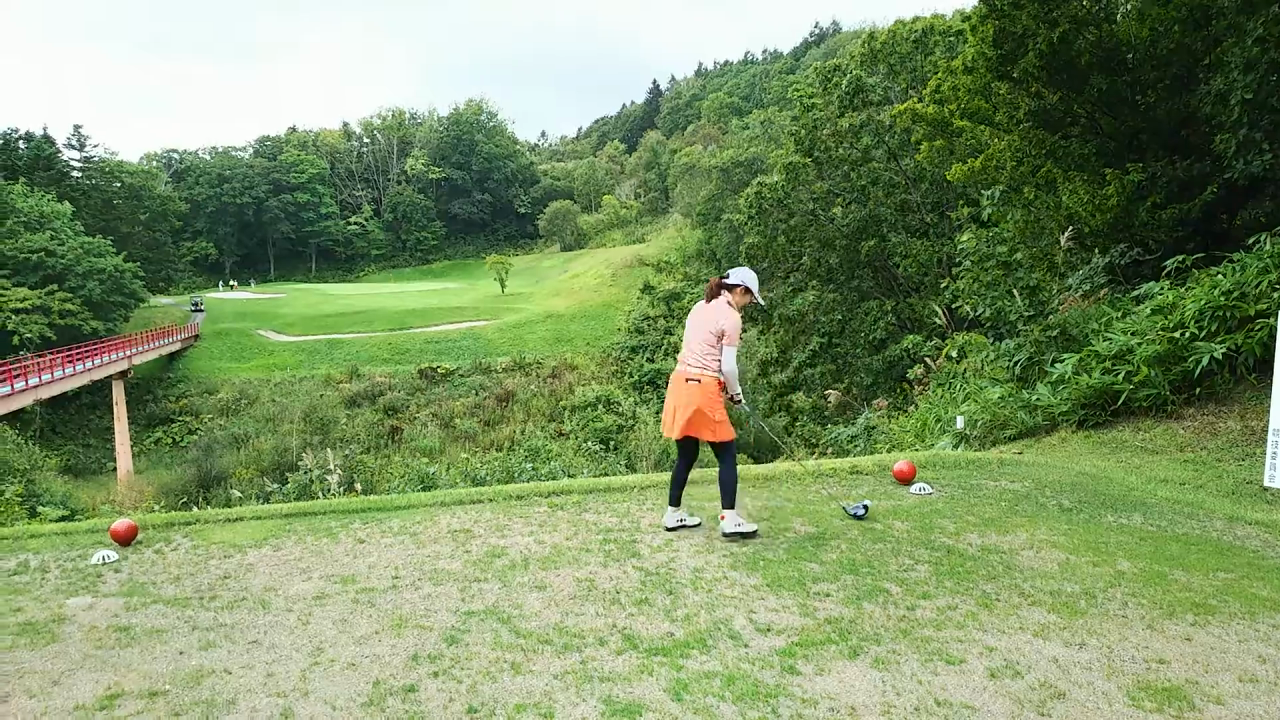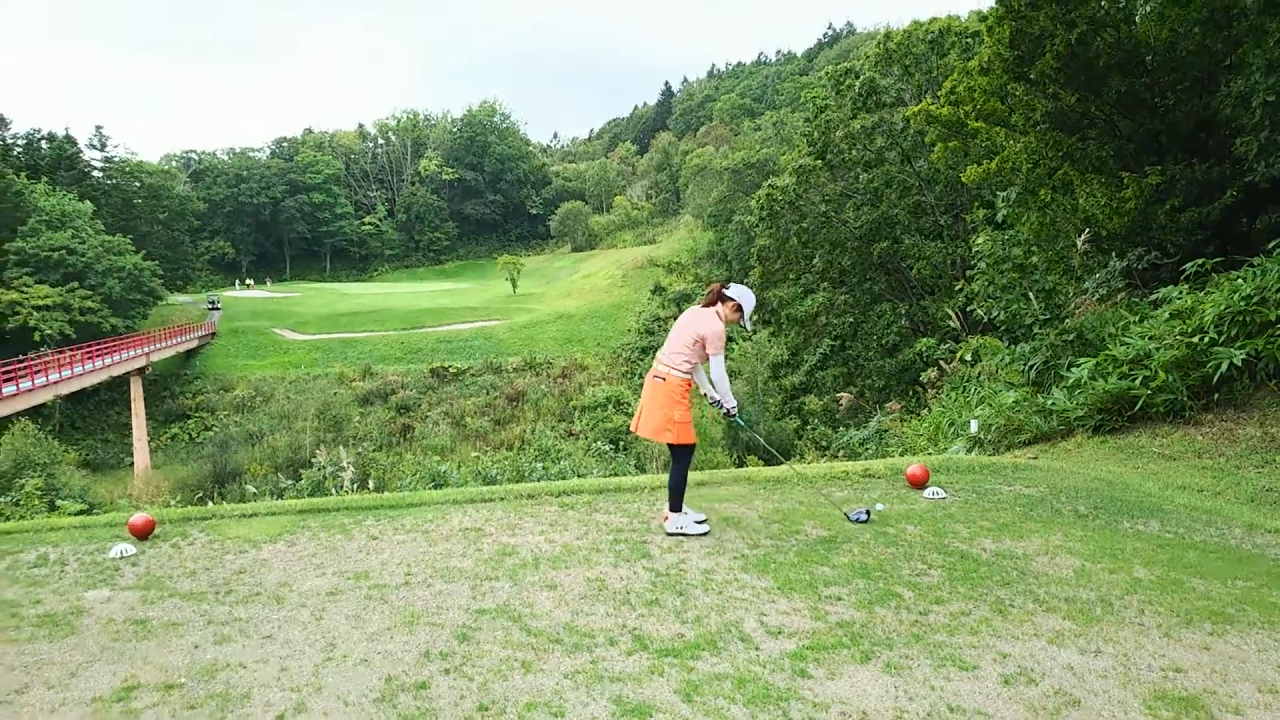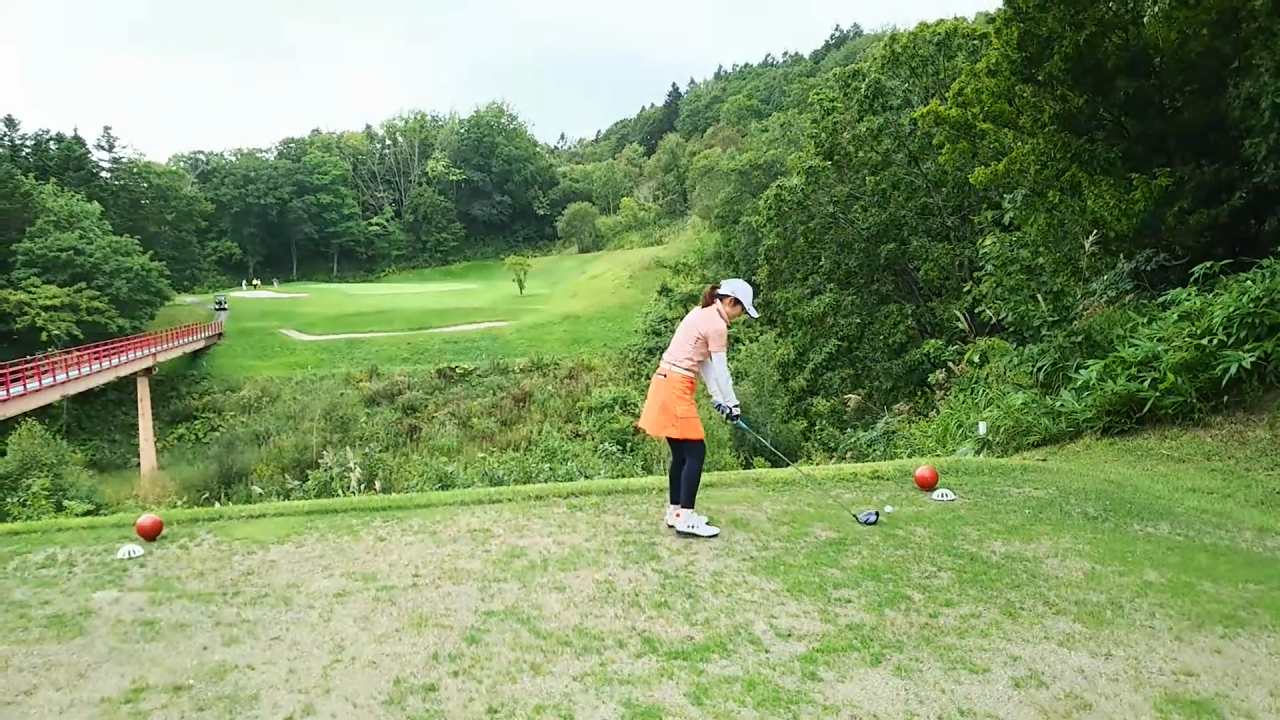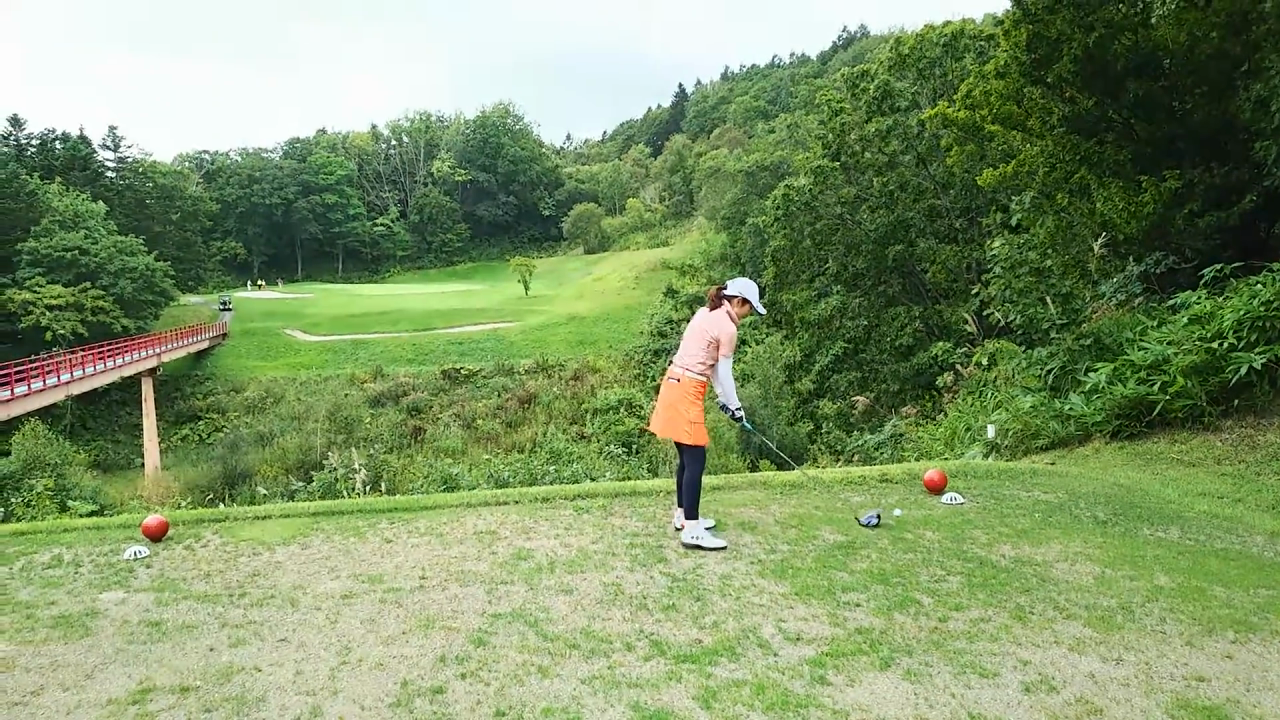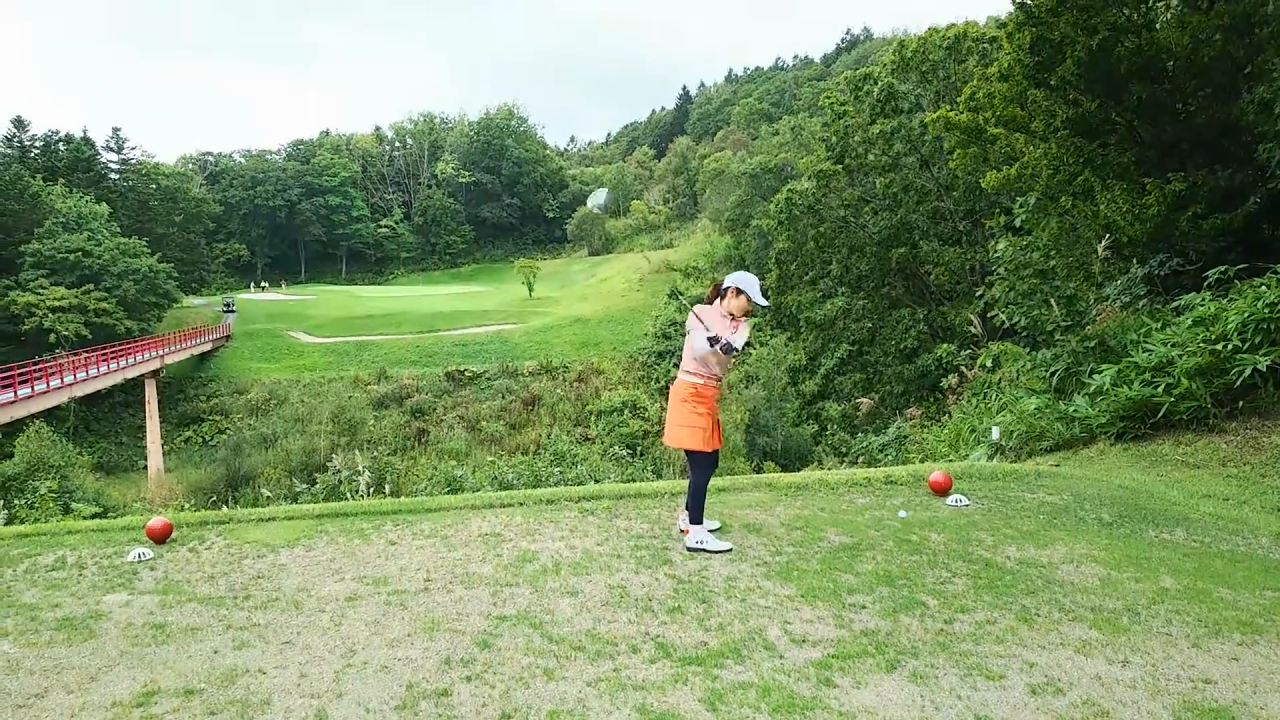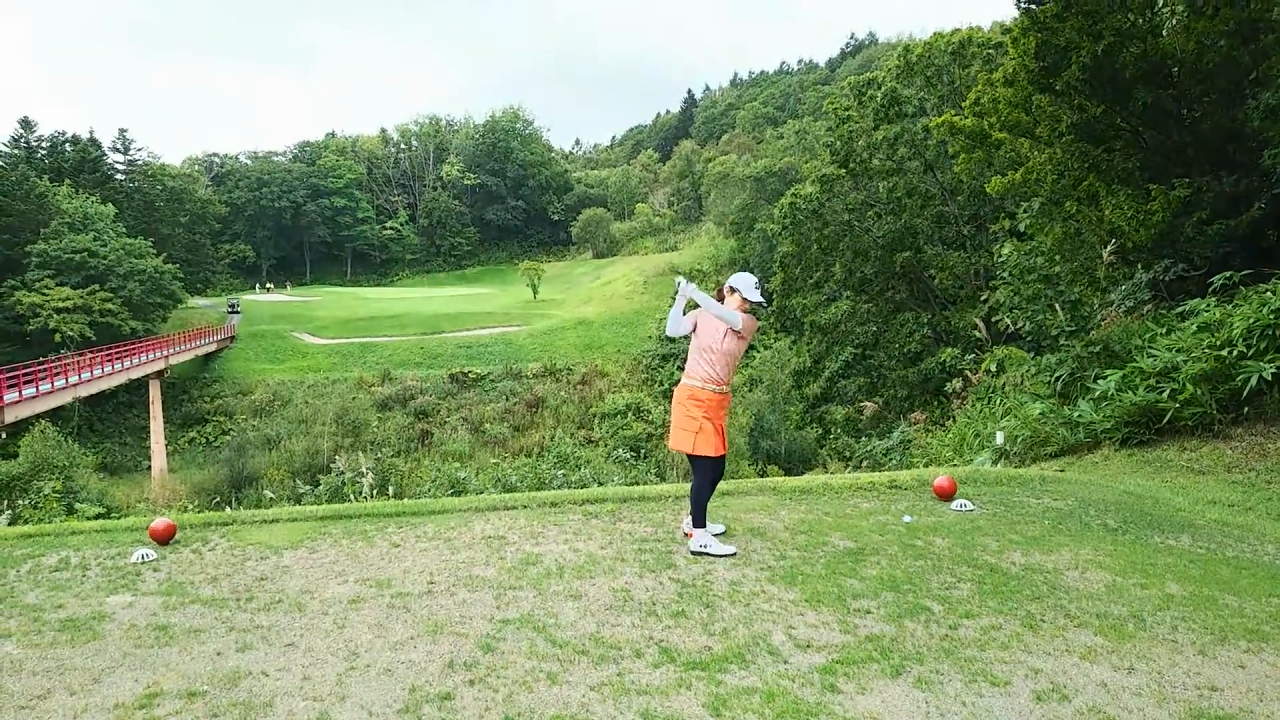
dt=0.5s
person 1, frame 1
left shoulder: (701, 307)
right shoulder: (730, 317)
right elbow: (728, 366)
left wrist: (720, 381)
right wrist: (735, 392)
left hip: (681, 383)
right hip: (702, 389)
left knee: (686, 456)
right knee: (726, 454)
left ankle: (673, 514)
right ankle: (729, 517)
person 1, frame 2
left shoulder: (696, 312)
right shoulder: (714, 326)
right elbow: (718, 373)
left wrist: (709, 393)
right wrist: (730, 404)
left hip: (660, 382)
right hip: (671, 388)
left knee: (681, 452)
right knee: (682, 455)
left ankle: (675, 508)
right ankle: (675, 519)
person 1, frame 3
left shoulder: (702, 313)
right shoulder: (716, 324)
right elbow: (721, 370)
left wrist: (717, 397)
right wrist: (732, 404)
left hip: (667, 383)
right hip: (675, 388)
left knee: (681, 454)
right knee: (695, 453)
left ankle: (676, 511)
right ankle: (686, 518)
person 1, frame 4
left shoulder: (705, 313)
right shoulder: (727, 328)
right elbow: (724, 372)
left wrist: (721, 396)
right wrist: (734, 405)
left hip: (676, 385)
right hip: (687, 391)
left knee: (687, 458)
right knee: (695, 460)
left ankle: (683, 514)
right ankle: (691, 530)
person 1, frame 5
left shoulder: (741, 324)
right shoulder: (701, 311)
left elbow: (738, 341)
right elbow: (698, 350)
left wrist: (728, 343)
right wrist: (707, 340)
left hip: (710, 397)
right hip: (690, 394)
left knee: (709, 462)
right knee: (701, 464)
left ankle: (689, 517)
right ankle: (695, 534)
person 1, frame 6
left shoulder: (749, 324)
right shoulder: (701, 316)
left elbow: (727, 316)
right elbow: (672, 330)
left wrist: (694, 293)
right wrist: (682, 297)
left hip: (719, 401)
right hip: (693, 398)
left knee: (716, 468)
right knee: (704, 470)
left ankle: (694, 521)
right ankle: (699, 538)
